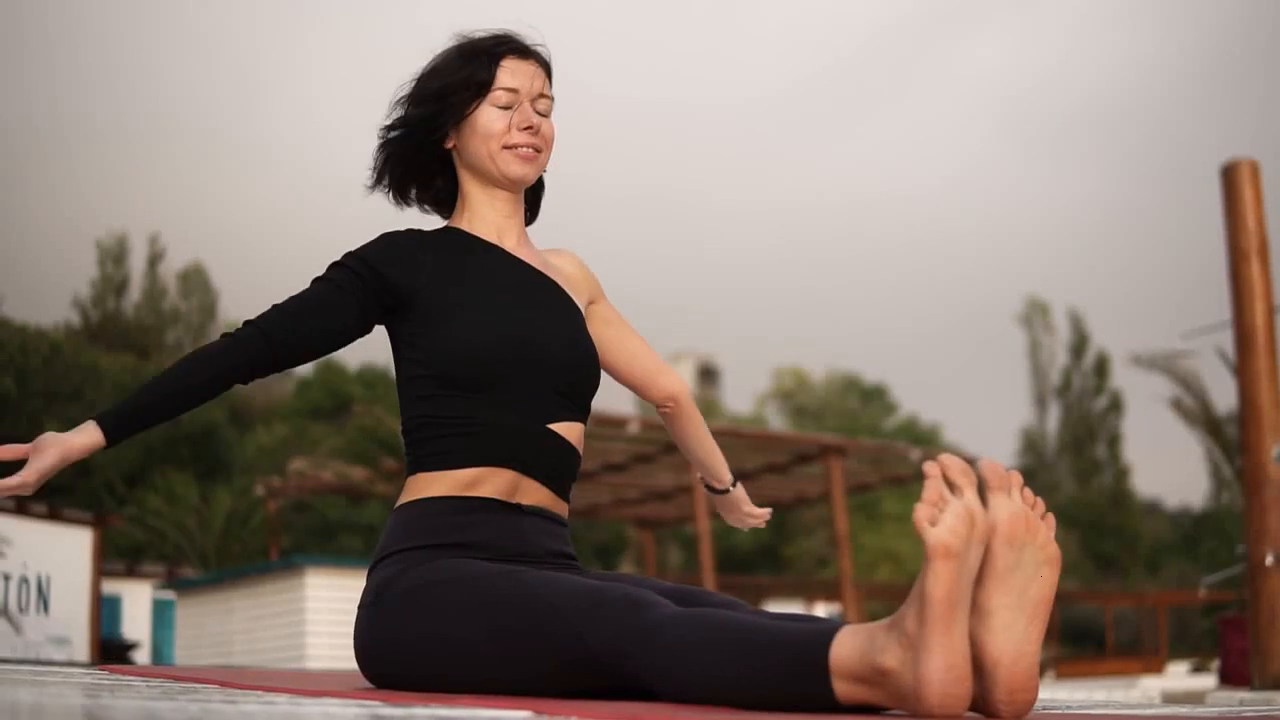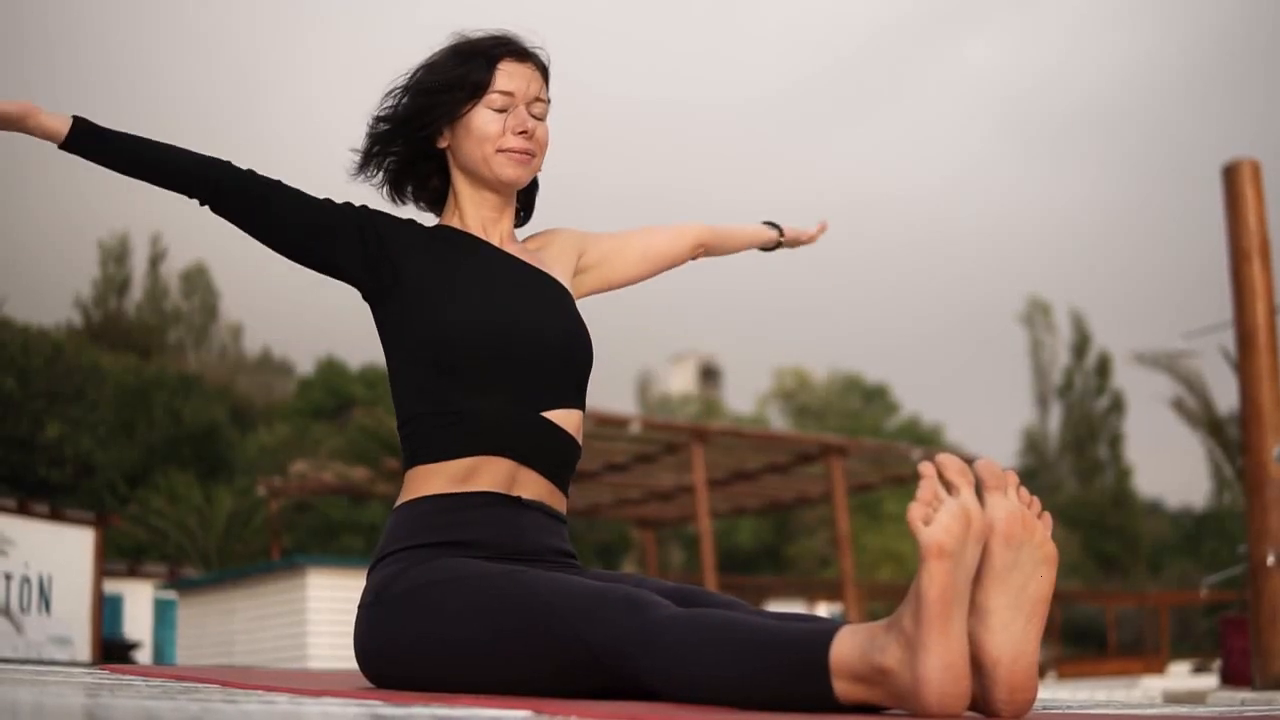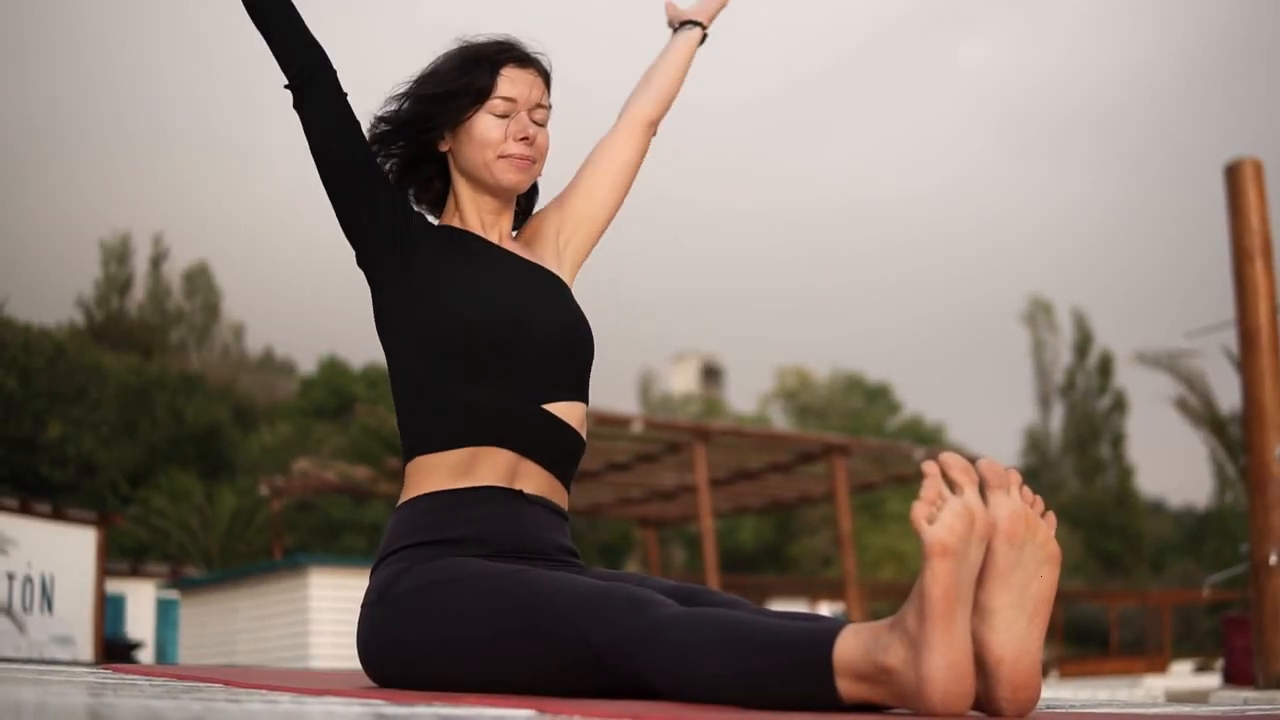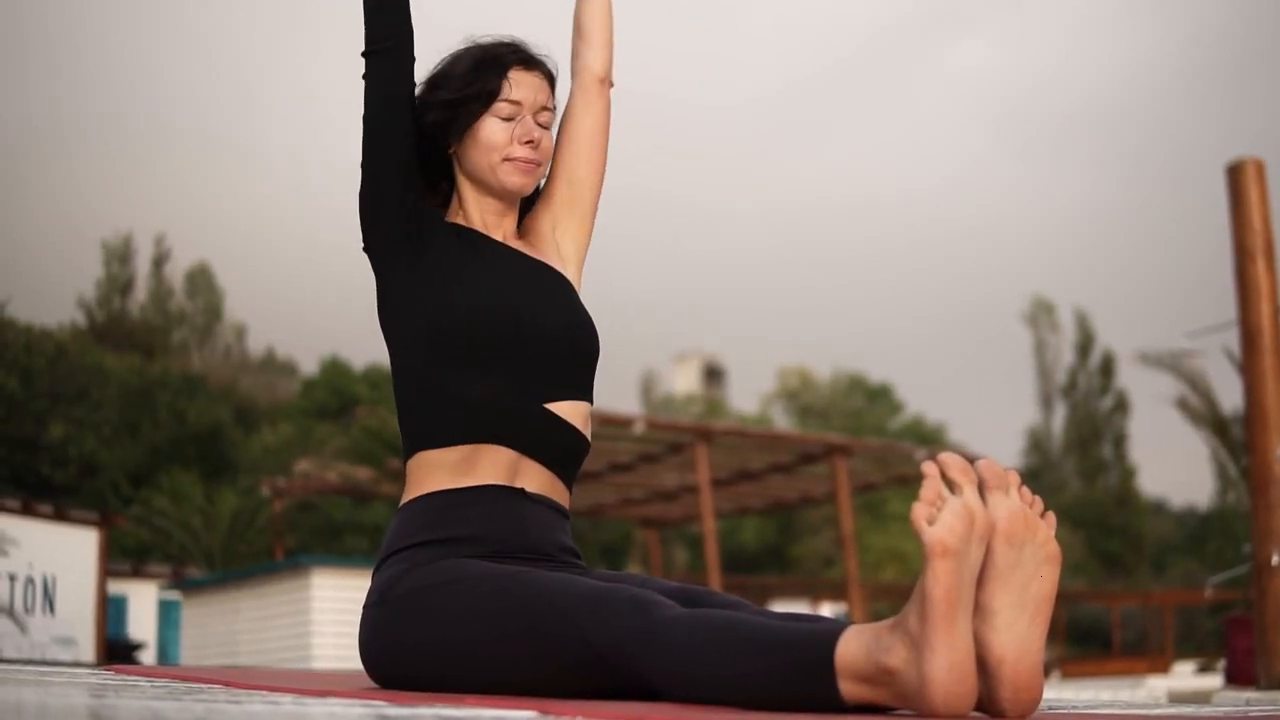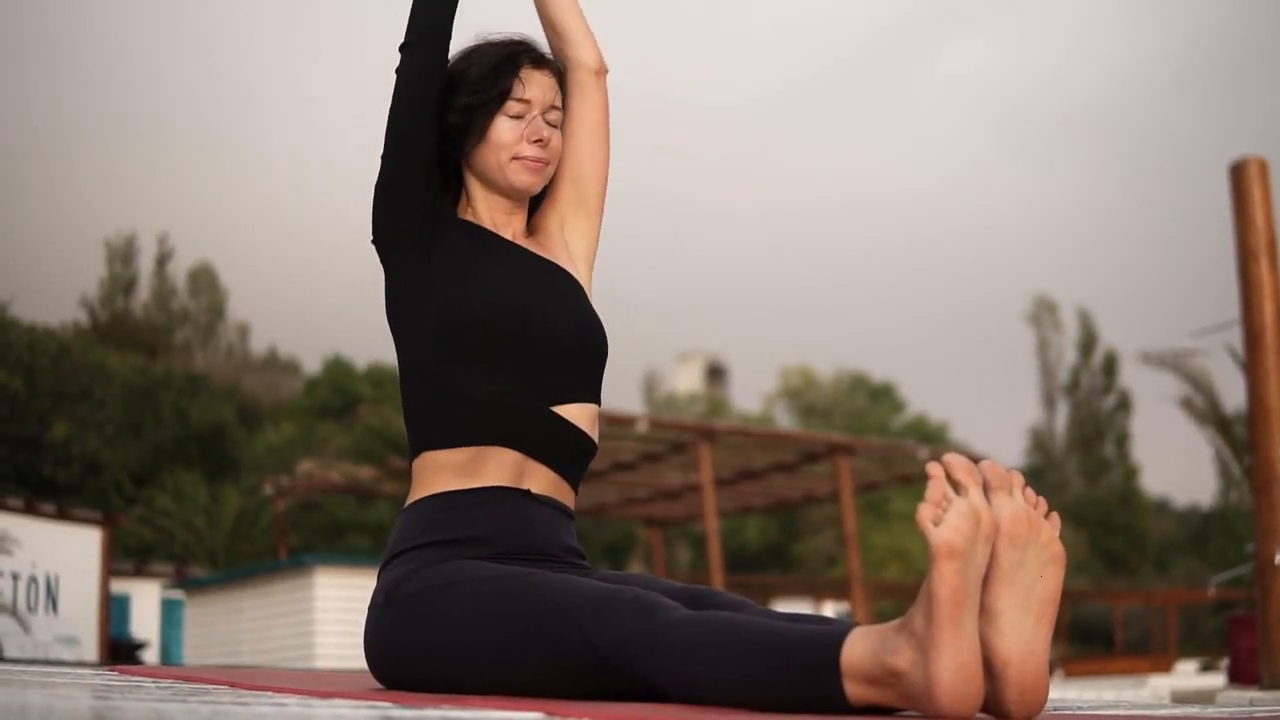
dt=0.7s
person 1, frame 1
left shoulder: (567, 278)
right shoulder: (407, 264)
left elbow: (669, 389)
right elbow: (250, 350)
left wrist: (725, 489)
right wrist: (88, 431)
left hip: (546, 567)
right hip: (434, 578)
left knee: (708, 617)
right knee: (640, 626)
person 1, frame 2
left shoulder: (558, 259)
right shoulder: (393, 252)
left elbow: (693, 240)
right elbow: (228, 190)
left wrist: (774, 234)
left hip: (546, 564)
right hip: (434, 578)
left knee: (709, 615)
right knee: (641, 627)
person 1, frame 3
left shoulder: (546, 255)
right shoulder: (401, 248)
left elbow: (638, 122)
right elbow: (316, 87)
left hip: (542, 565)
right hip: (432, 578)
left knee: (718, 618)
right knee: (636, 630)
person 1, frame 4
left shoulder: (551, 250)
right shoulder: (410, 244)
left elbow: (595, 75)
right elbow: (387, 63)
left hip: (545, 564)
right hip: (436, 578)
left knee: (714, 617)
right knee: (637, 627)
left ankle: (975, 647)
right ankle: (893, 661)
person 1, frame 5
left shoulder: (562, 246)
right shoulder: (420, 239)
left elbow: (586, 66)
left hip: (550, 564)
right hip: (441, 579)
left knee: (716, 617)
right knee: (643, 628)
left ankle: (982, 651)
right ankle: (901, 662)
